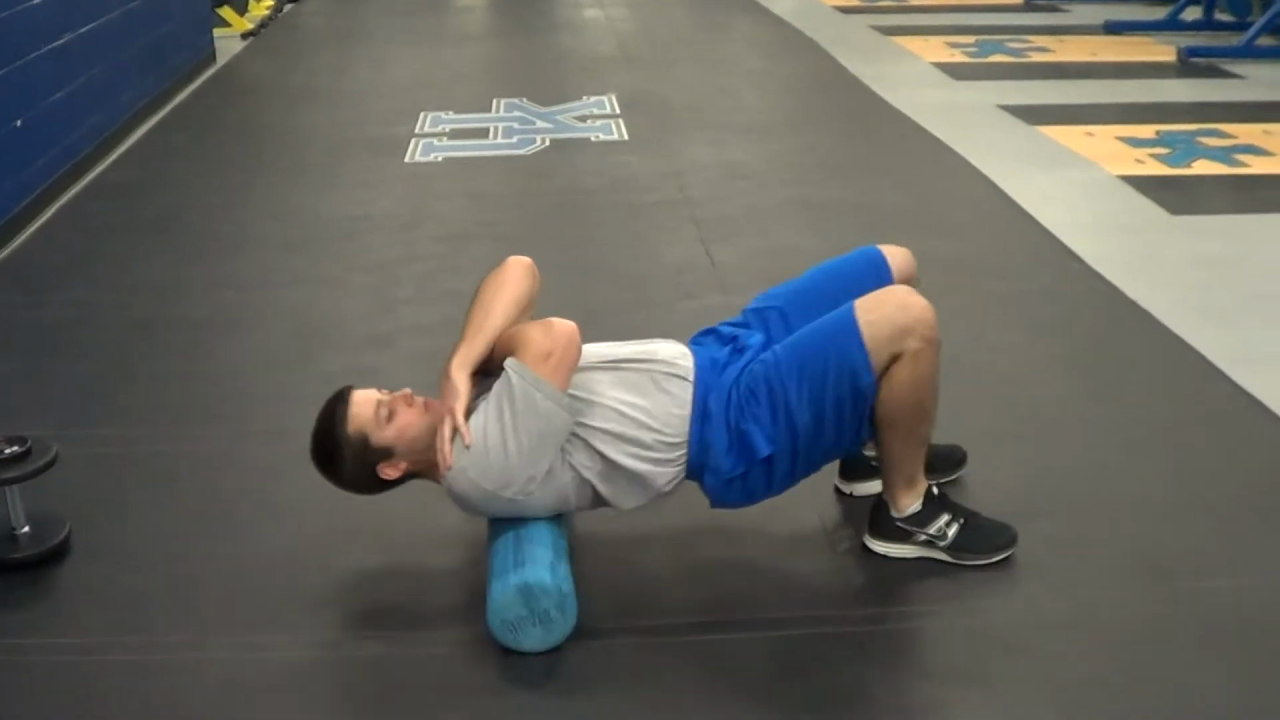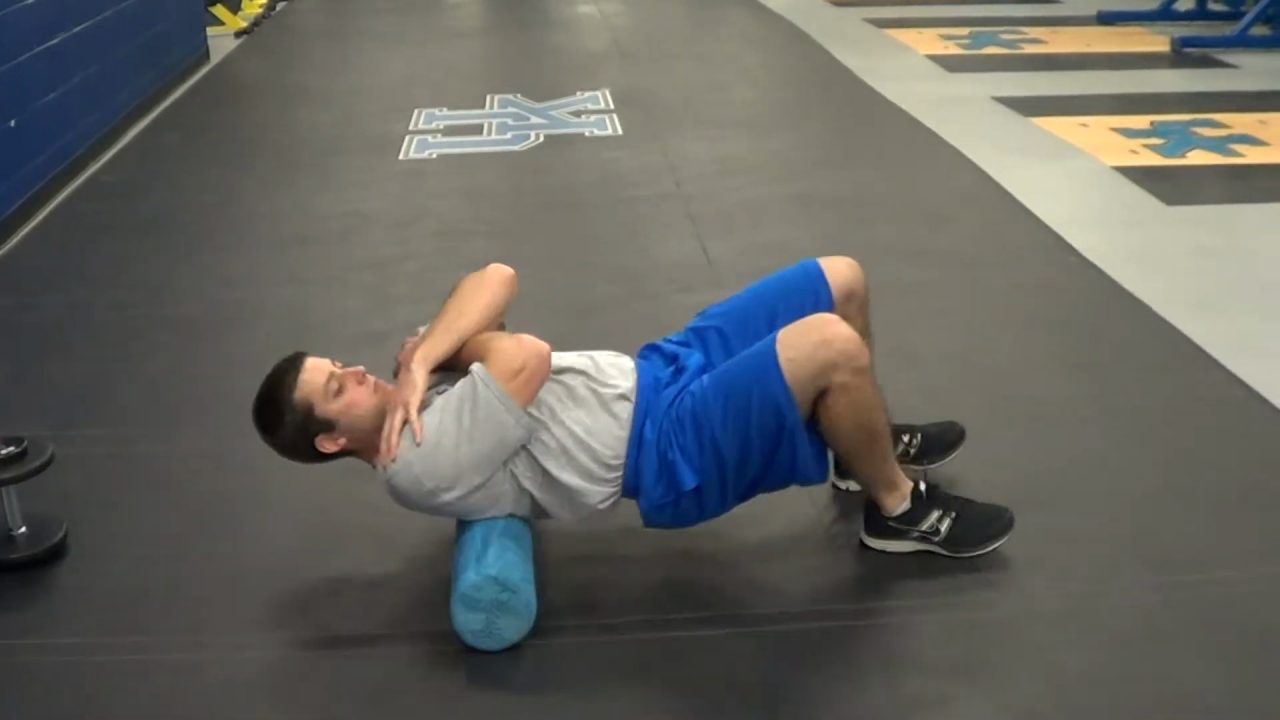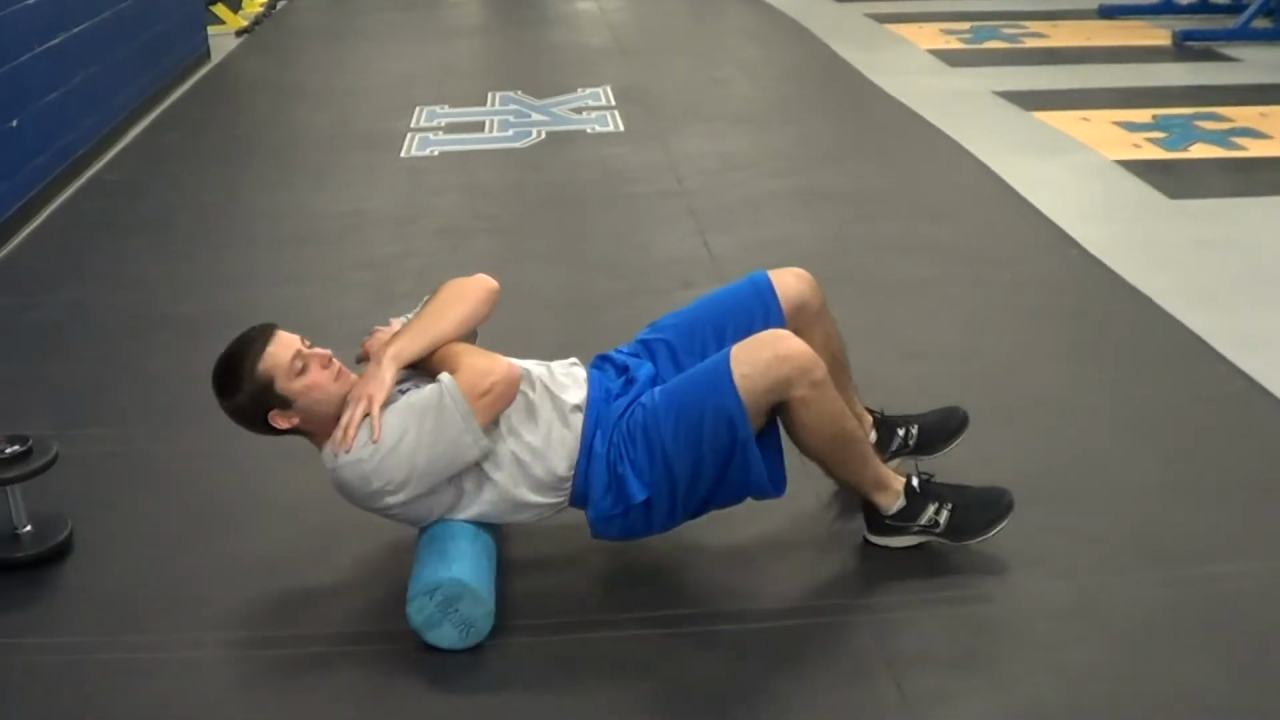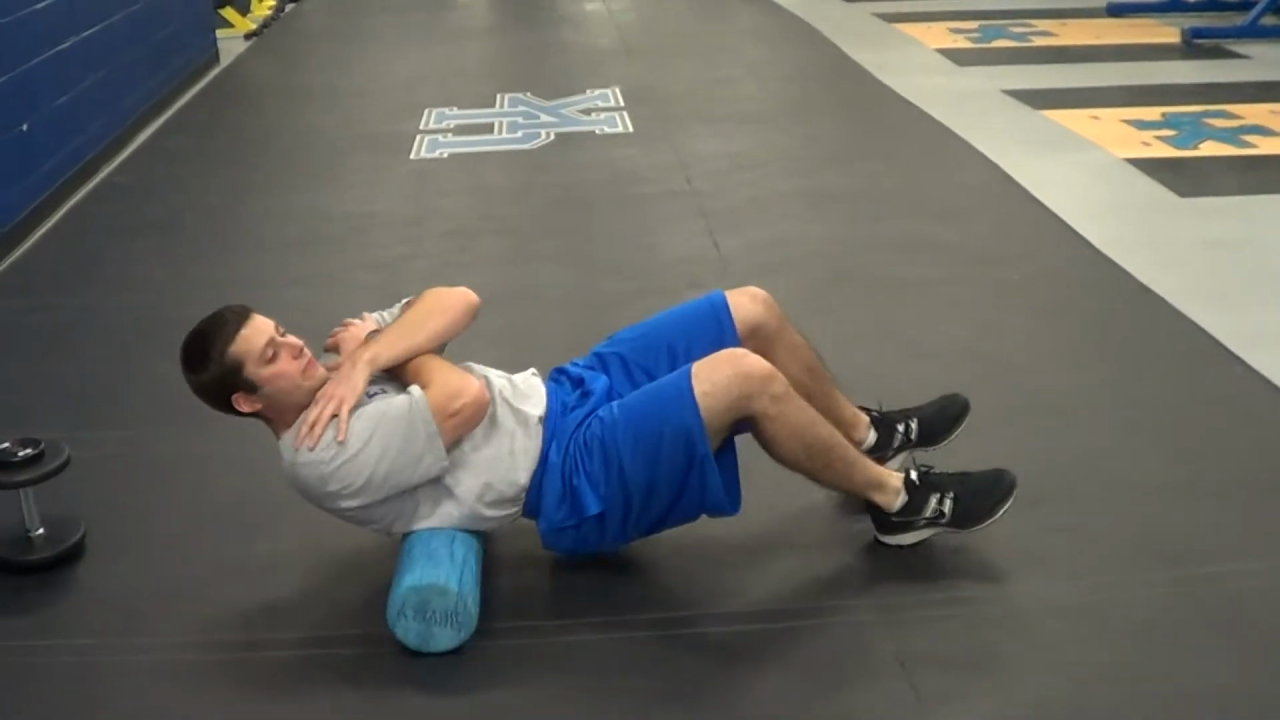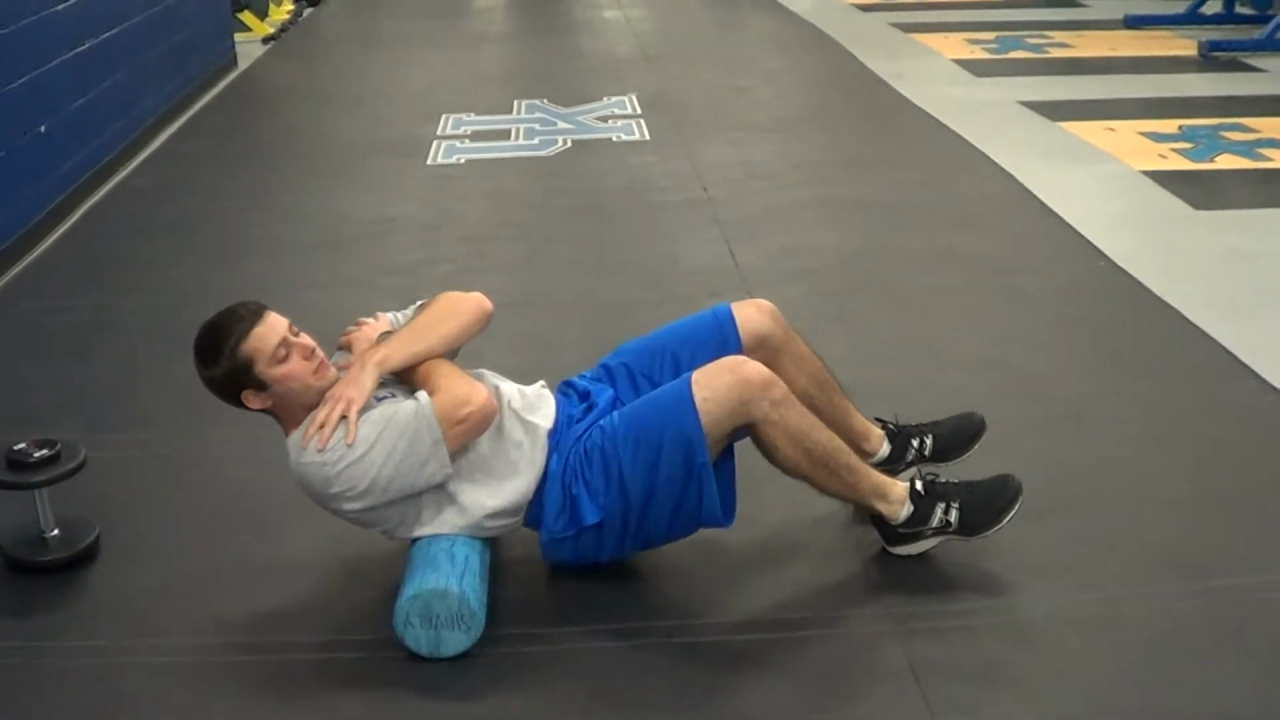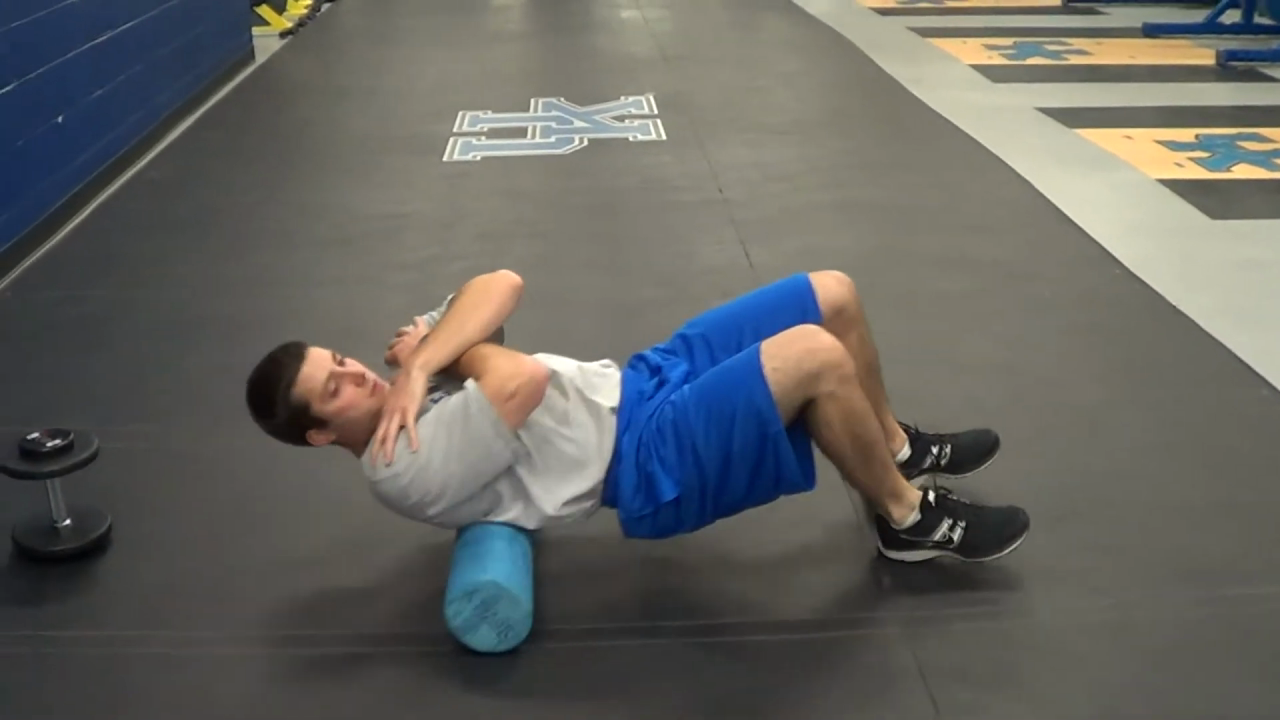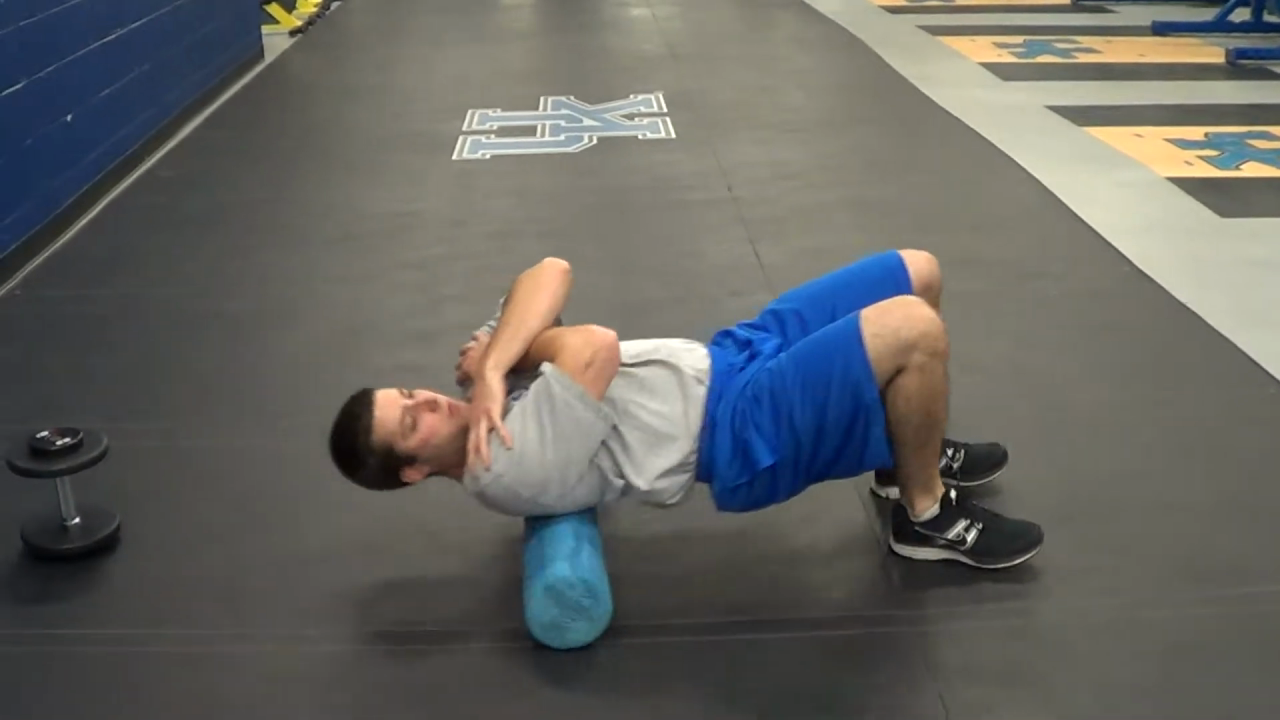
dt=0.3s
person 1, frame 1
left shoulder: (468, 409)
right shoulder: (483, 472)
left elbow: (519, 269)
right elbow: (559, 342)
left wrist: (464, 362)
right wrist: (492, 346)
left hip: (707, 361)
right hip: (726, 432)
left knee: (893, 268)
right knee: (906, 320)
left ankle: (871, 454)
right ankle: (908, 513)
person 1, frame 2
left shoulder: (416, 399)
right shoulder: (421, 468)
left elbow: (498, 278)
right elbow: (529, 360)
left wrist: (425, 357)
right wrist: (456, 345)
left hip: (655, 375)
right hip: (669, 452)
left knee: (841, 279)
right knee: (831, 346)
left ankle: (867, 444)
right ankle: (899, 511)
person 1, frame 3
left shoulder: (370, 385)
right shoulder: (366, 464)
left elbow: (481, 287)
right elbow: (496, 383)
left wrist: (395, 355)
right wrist: (427, 347)
left hip: (603, 386)
right hip: (613, 465)
left knee: (794, 292)
right knee: (786, 360)
left ankle: (866, 434)
right ankle: (897, 506)
person 1, frame 4
left shoulder: (339, 368)
right shoulder: (323, 461)
left elbow: (459, 301)
right elbow: (466, 403)
left wrist: (370, 355)
right wrist: (388, 356)
left hip: (566, 396)
right hip: (574, 478)
left knee: (753, 312)
right knee: (746, 375)
left ankle: (864, 435)
right ankle: (896, 501)
person 1, frame 5
left shoulder: (347, 364)
right shoulder: (328, 462)
left elbow: (473, 306)
right elbow: (472, 408)
left wrist: (381, 357)
right wrist: (398, 355)
left hip: (571, 407)
right hip: (577, 491)
left knee: (760, 324)
right knee: (747, 380)
left ankle: (878, 447)
right ankle: (901, 509)
person 1, frame 6
left shoulder: (407, 384)
right shoulder: (404, 472)
left elbow: (503, 285)
right elbow: (523, 384)
left wrist: (422, 365)
right wrist: (447, 354)
left hip: (636, 386)
right hip: (648, 464)
left knee: (832, 296)
right knee: (814, 356)
left ankle: (896, 448)
right ankle: (910, 518)
person 1, frame 7
left shoulder: (488, 398)
right shoulder: (511, 474)
left elbow: (552, 270)
right elbow: (597, 352)
left wrist: (494, 364)
right wrist: (508, 357)
left hip: (726, 363)
right hip: (742, 434)
left knee: (921, 274)
right knee: (915, 328)
left ankle: (907, 454)
right ankle: (928, 516)
